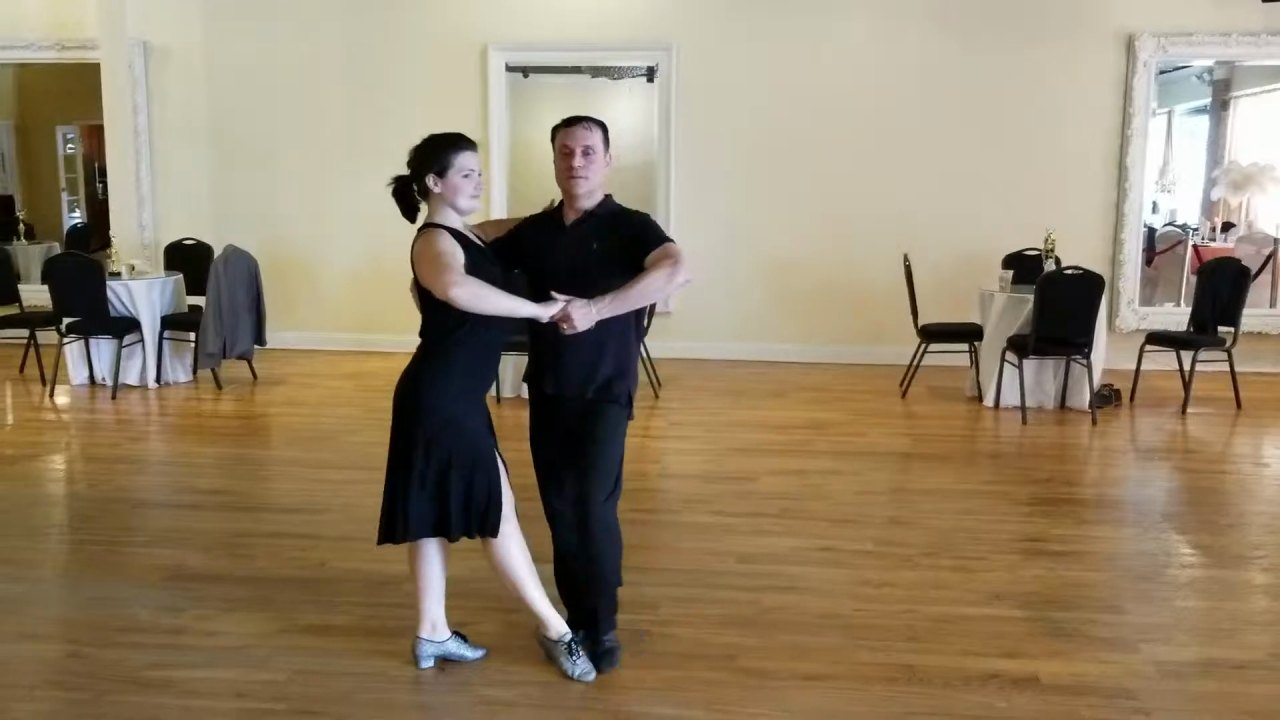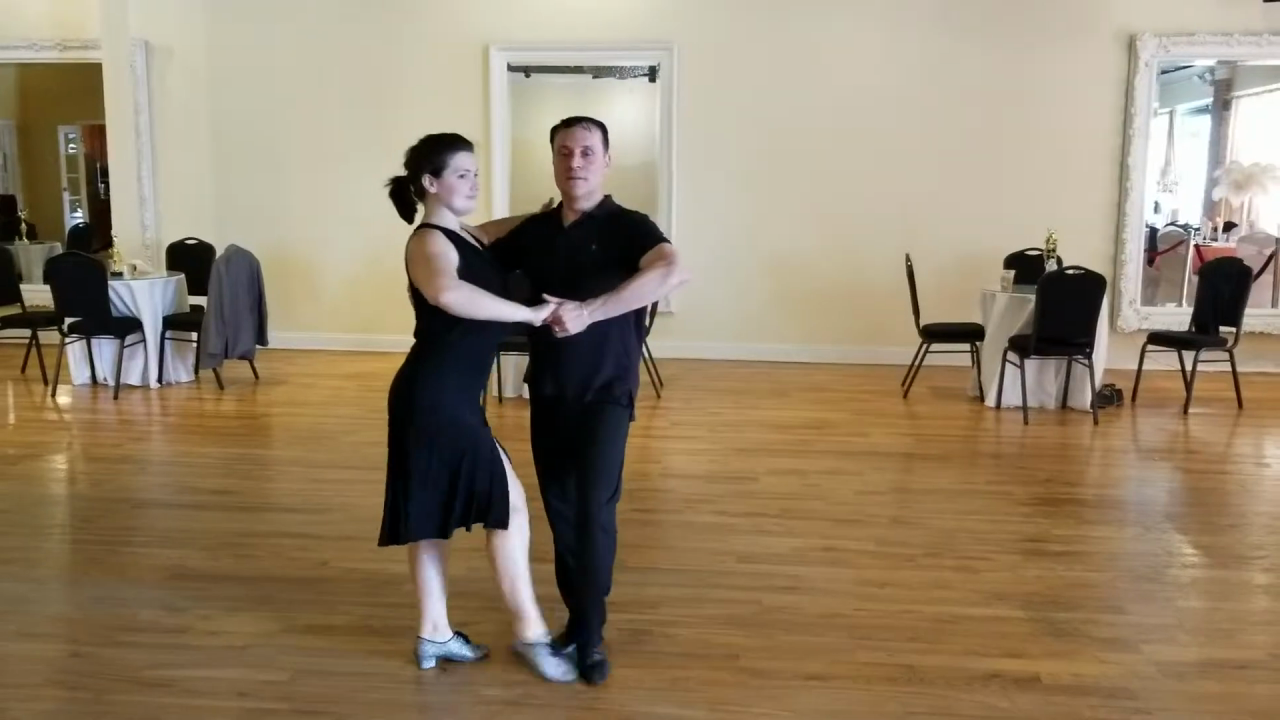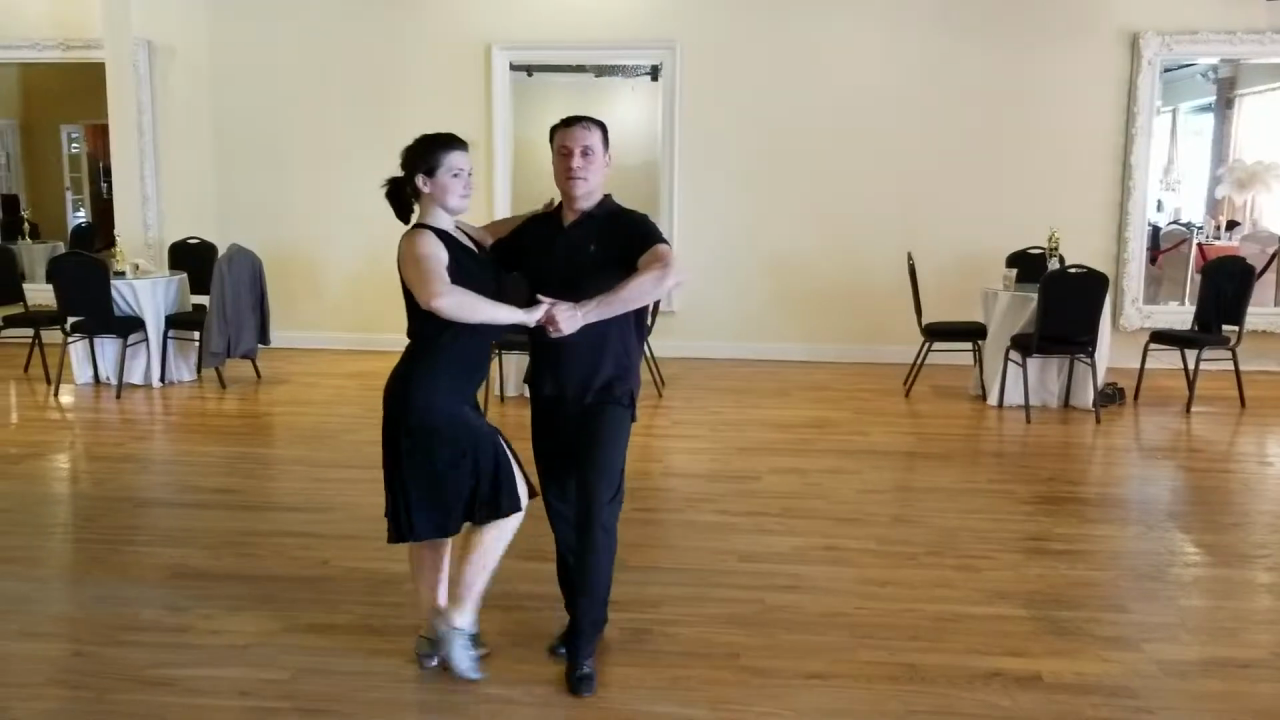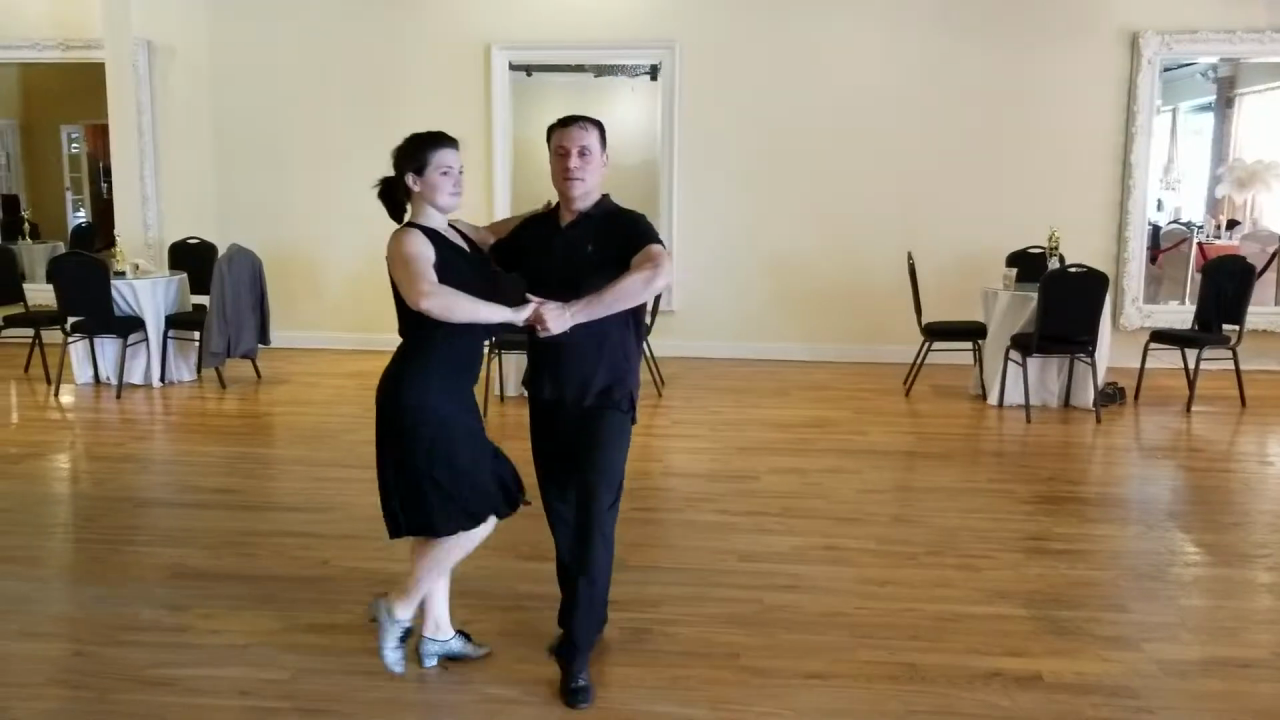
dt=0.1s
person 1, frame 1
left shoulder: (630, 227)
right shoulder: (534, 231)
left elbow: (676, 271)
left wrist: (596, 308)
left hip: (603, 393)
right hip: (547, 393)
left knee: (594, 505)
right knee: (560, 512)
left ankle: (605, 622)
right ankle: (579, 616)
person 1, frame 2
left shoulder: (629, 227)
right shoulder: (533, 231)
left elbow: (671, 272)
left wrist: (588, 311)
left hip: (606, 392)
right hip: (548, 393)
left knee: (593, 508)
right knee: (561, 511)
left ankle: (590, 631)
right ankle: (577, 614)
person 1, frame 3
left shoulder: (629, 227)
right shoulder: (533, 231)
left elbow: (666, 274)
left wrist: (583, 312)
left hip: (606, 393)
right hip: (548, 393)
left knee: (595, 512)
right knee: (562, 513)
left ankle: (584, 644)
right ankle: (581, 619)
person 1, frame 4
left shoulder: (626, 226)
right shoulder: (533, 231)
left elbow: (658, 273)
left wrist: (570, 313)
left hip: (605, 398)
right hip: (547, 397)
left knee: (594, 520)
right knee: (562, 517)
left ankle: (576, 651)
right ankle: (584, 618)
person 2, frame 1
left shoulder: (462, 236)
right shoulder: (434, 242)
right elbow: (457, 290)
right wrist: (539, 309)
left hip: (455, 396)
right hip: (440, 399)
left knee: (440, 517)
right knee: (494, 513)
left ankle: (432, 633)
right ankle: (556, 630)
person 2, frame 2
left shoulder: (459, 237)
right shoulder: (429, 243)
right elbow: (448, 293)
right wrist: (531, 314)
left hip: (452, 395)
right hip: (433, 398)
left knee: (439, 516)
right knee: (506, 506)
left ankle: (434, 634)
right ankle: (531, 633)
person 2, frame 3
left shoulder: (461, 237)
right shoulder: (421, 243)
right elbow: (440, 298)
right wrist: (524, 316)
left hip: (449, 396)
right hip: (428, 398)
left knee: (440, 516)
right knee: (506, 500)
left ankle: (443, 629)
right ankle: (454, 620)
person 2, frame 4
left shoulder: (459, 236)
right shoulder: (408, 242)
left elbow: (501, 235)
right elbow: (427, 298)
right wrist: (514, 315)
left hip: (450, 394)
right hip: (418, 398)
left knee: (442, 516)
right knee: (477, 510)
left ankle: (437, 632)
right ankle: (397, 609)
